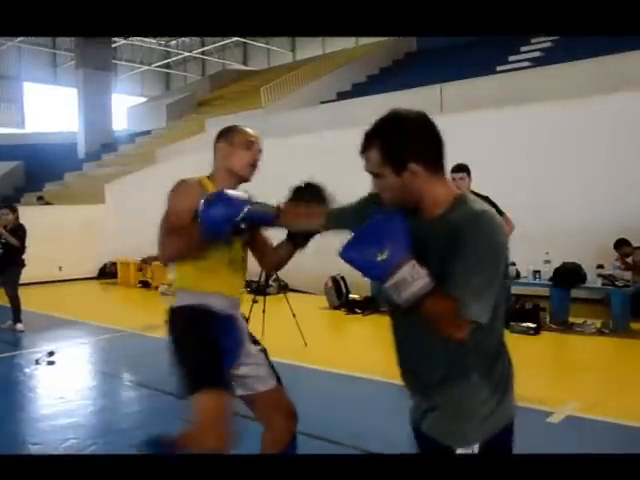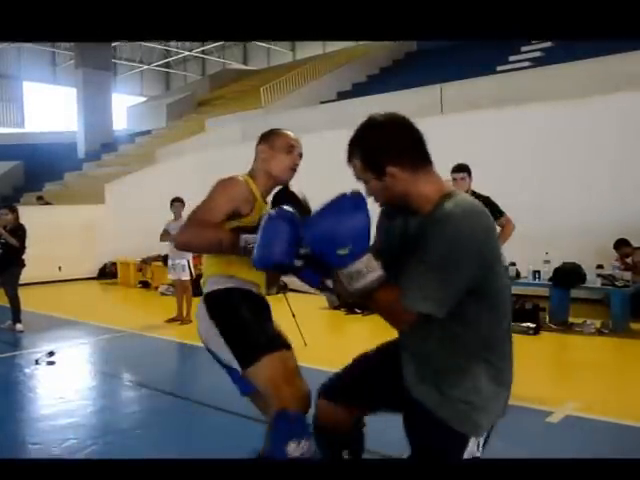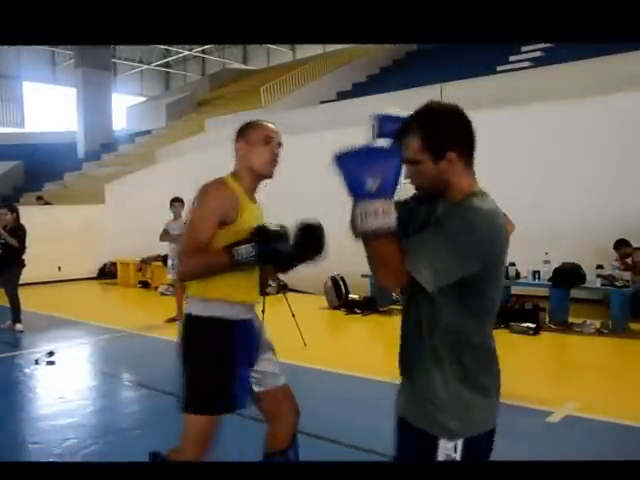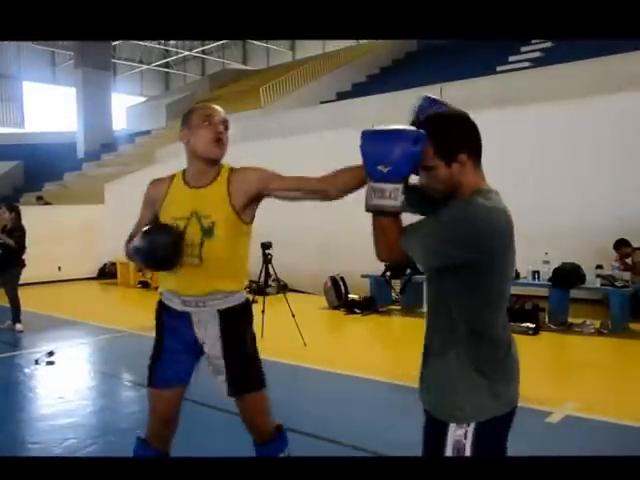
dt=0.3s
person 1, frame 1
left shoulder: (478, 228)
right shoulder: (391, 208)
left elbow: (456, 324)
right elbow: (316, 217)
left wrist: (396, 269)
left hip: (470, 403)
right hip: (433, 393)
person 1, frame 2
left shoulder: (458, 226)
right shoulder: (398, 213)
left elbow: (400, 312)
right elbow: (383, 282)
left wrist: (349, 257)
right wrist: (312, 255)
left hip: (462, 386)
right hip: (414, 361)
right knee: (332, 403)
person 1, frame 3
left shoulder: (477, 221)
right shoulder: (427, 202)
left elbow: (393, 276)
left wrist: (372, 197)
right wrist: (370, 194)
left hip: (457, 399)
right hip: (424, 385)
right knee: (412, 455)
person 1, frame 4
left shoulder: (477, 217)
right shoulder: (453, 199)
left elbow: (389, 250)
right elbow: (403, 198)
left wrist: (384, 179)
left hip: (472, 390)
right hip: (468, 379)
person 2, frame 1
right shoulder: (192, 190)
left elbow: (270, 263)
right elbow: (168, 250)
left wrist: (299, 233)
left hip: (229, 321)
right hip: (198, 316)
left knee: (284, 418)
right knee: (213, 438)
person 2, frame 2
left shoulder: (261, 204)
right shoulder: (236, 187)
right elbow: (186, 236)
right wrist: (250, 240)
left hip: (241, 308)
right hip: (228, 304)
left knee: (284, 410)
right knee: (290, 393)
person 2, frame 3
left shoulder: (251, 206)
right shoulder: (219, 193)
right elbow: (185, 266)
left wrist: (291, 252)
right wrist: (248, 251)
left hip: (244, 326)
right hip: (211, 326)
left knee: (287, 415)
right knee: (192, 450)
person 2, frame 4
left shoulder: (246, 181)
right shoulder: (160, 190)
left elbow: (323, 188)
right elbow: (132, 245)
left hip: (227, 313)
right hip: (175, 314)
left knee: (257, 419)
right knee: (160, 423)
person 3, frame 1
left shoulder: (19, 228)
left elbow: (17, 243)
left hip: (14, 265)
left knee: (12, 293)
left ankle: (18, 321)
right ankle: (14, 320)
person 3, frame 2
left shoulder: (19, 228)
left elbow: (17, 243)
left hip: (13, 265)
left knee: (12, 293)
left ankle: (18, 322)
right ankle: (14, 320)
person 3, frame 3
left shoulder: (19, 228)
left elbow: (17, 243)
left hip: (13, 265)
left knee: (12, 293)
left ankle: (17, 321)
right ankle: (14, 320)
person 3, frame 4
left shoulder: (18, 228)
left elbow: (16, 243)
left hip: (14, 266)
left knee: (12, 293)
left ankle: (17, 322)
right ankle: (14, 320)
person 4, frame 1
left shoulder: (188, 223)
right shoulder: (171, 223)
left elbow: (184, 240)
right elbow: (168, 238)
left hip: (184, 258)
right hip: (174, 258)
left knee: (187, 286)
right knee: (177, 286)
left ankle: (187, 314)
right ankle: (178, 313)
person 4, frame 2
left shoulder: (185, 223)
right shoulder: (169, 223)
right elbow: (162, 238)
left wrist: (170, 237)
right wrist: (175, 237)
left hip: (184, 258)
right hip: (172, 258)
left knee: (186, 286)
right knee: (177, 286)
left ankle: (188, 315)
right ankle: (179, 314)
person 4, frame 3
left shoulder: (184, 223)
right shoulder: (169, 223)
left elbow: (182, 240)
right elbow: (161, 238)
left wrist: (169, 237)
right wrist: (174, 237)
right hip: (172, 258)
left knee: (184, 286)
right knee: (176, 285)
right ankle: (179, 313)
person 4, frame 4
left shoulder: (184, 222)
right shoulder: (169, 222)
left elbow: (181, 239)
right elbow: (162, 237)
left wrist: (170, 238)
right wrist: (172, 238)
left hip: (181, 258)
right hip: (170, 257)
left knee: (184, 285)
right knee: (175, 286)
left ankle: (185, 314)
right ankle: (177, 313)
